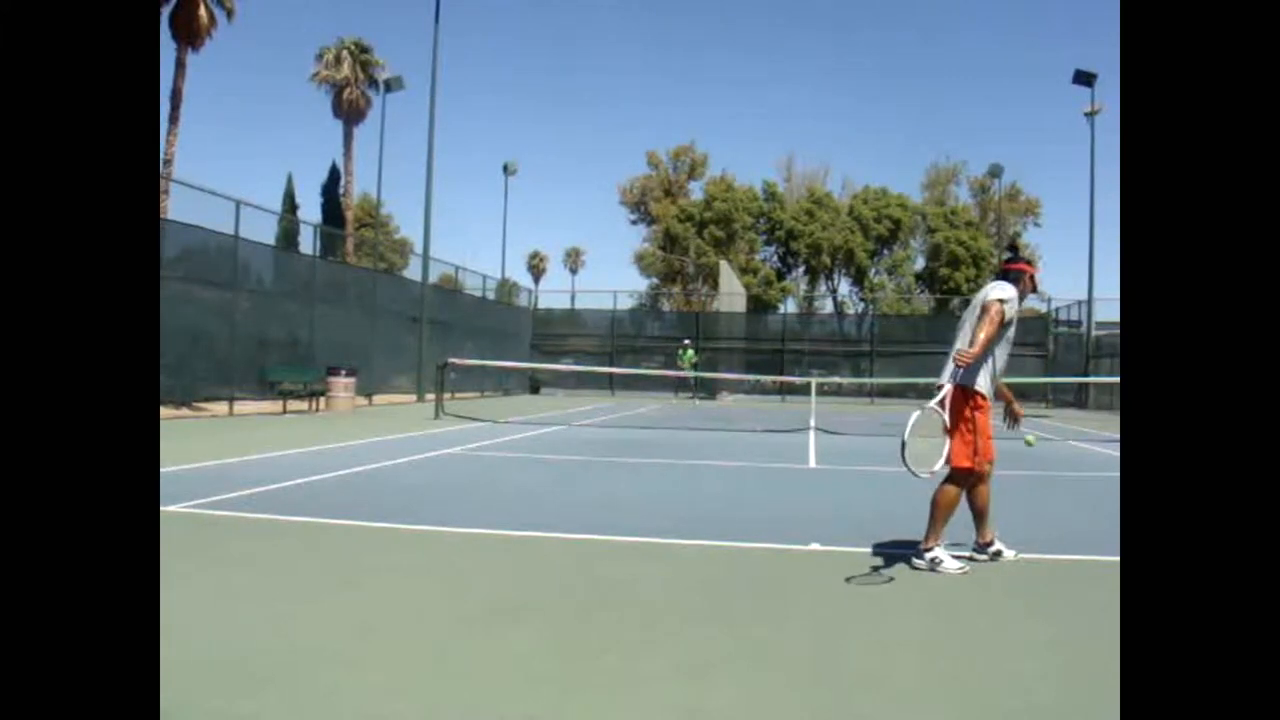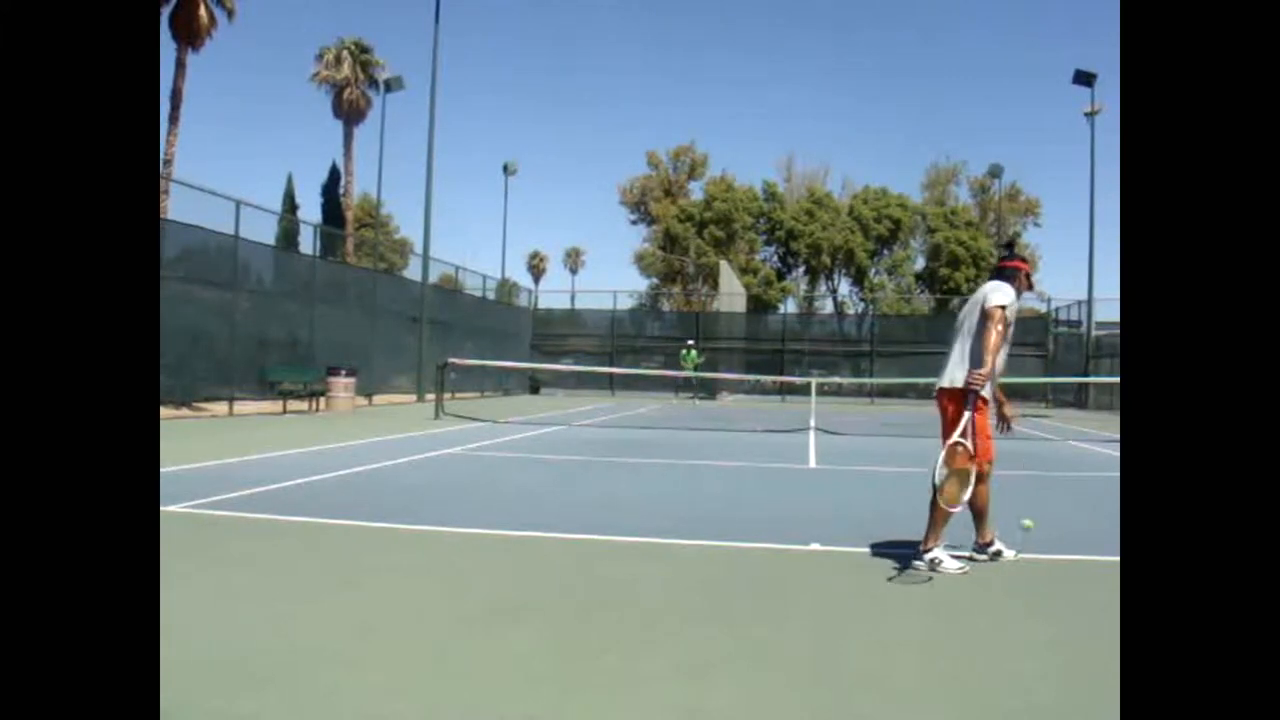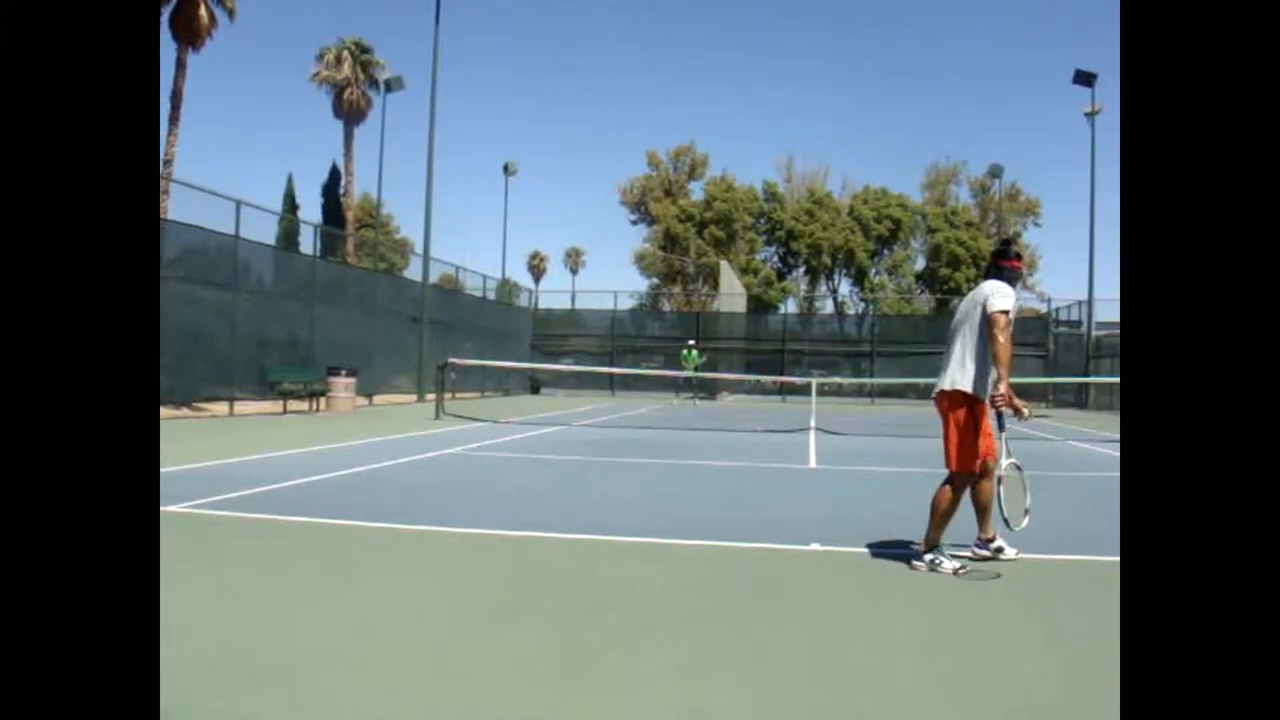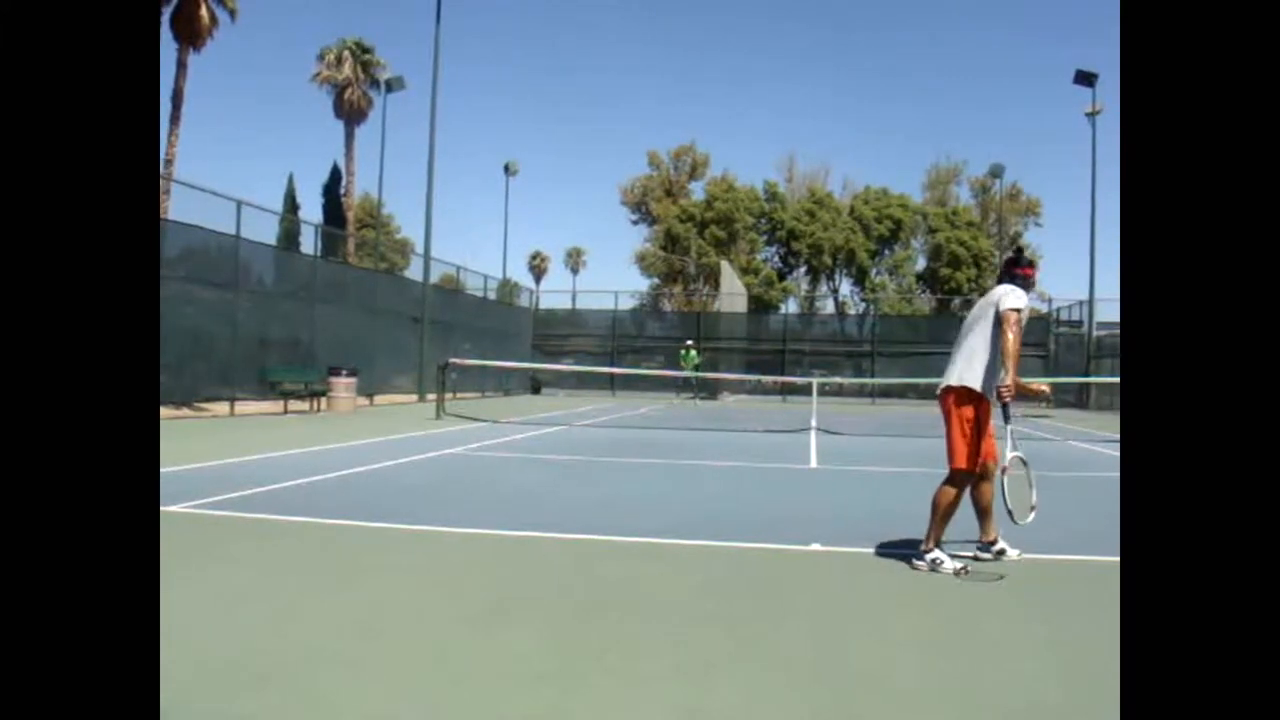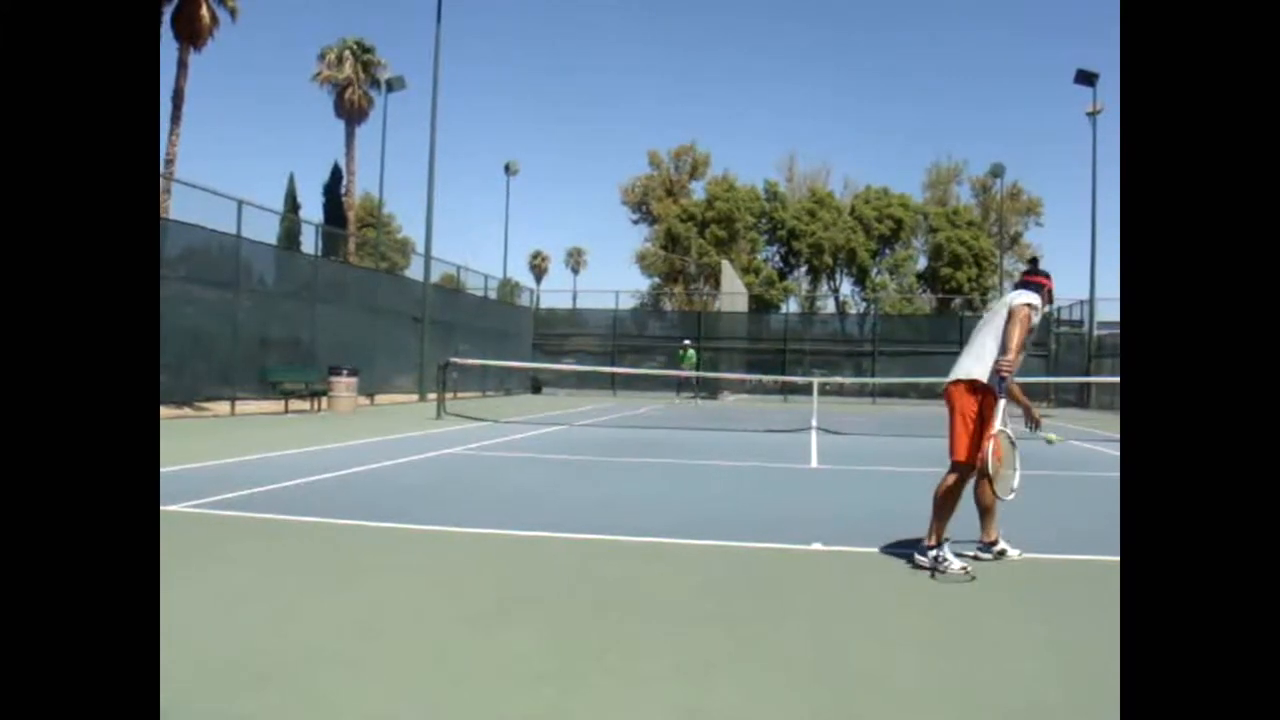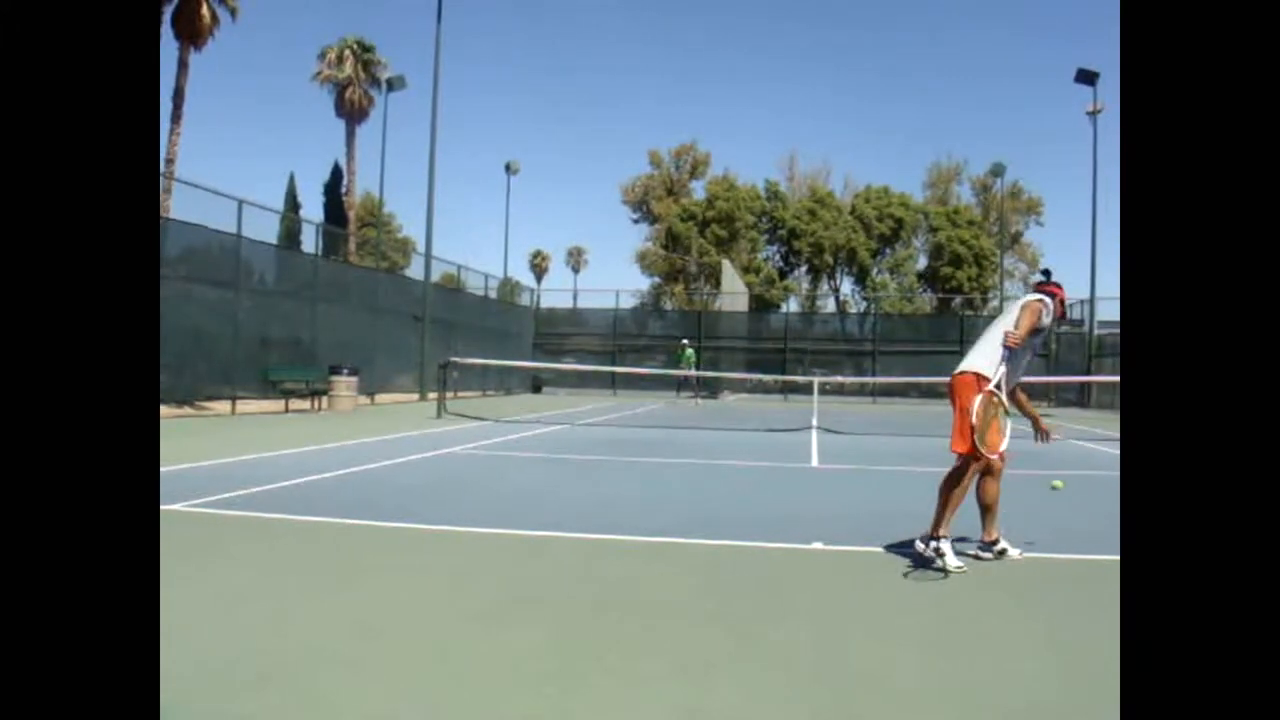
dt=0.2s
person 1, frame 1
left shoulder: (994, 295)
right shoulder: (1005, 291)
right elbow: (992, 317)
left wrist: (1010, 400)
right wrist: (975, 349)
left hip: (973, 393)
right hip: (966, 390)
left knee: (982, 469)
right knee: (963, 470)
left ankle: (985, 542)
right ankle: (928, 548)
person 1, frame 2
left shoulder: (988, 293)
right shoulder: (1002, 290)
right elbow: (996, 325)
left wrist: (1002, 403)
right wrist: (986, 366)
left hip: (971, 394)
right hip: (964, 392)
left knee: (982, 468)
left ankle: (985, 542)
right ankle: (928, 549)
person 1, frame 3
left shoulder: (978, 295)
right shoulder: (1001, 291)
right elbow: (1000, 333)
left wrist: (1012, 400)
right wrist: (1004, 383)
left hip: (967, 393)
right hip: (963, 393)
left knee: (985, 465)
right knee: (963, 473)
left ankle: (986, 539)
right ankle: (928, 551)
person 1, frame 4
left shoulder: (990, 299)
right shoulder: (1014, 294)
right elbow: (1010, 329)
left wrist: (1026, 388)
right wrist: (1010, 376)
left hip: (970, 391)
right hip: (966, 391)
left knee: (986, 468)
right knee: (963, 472)
left ankle: (989, 541)
right ankle: (929, 550)
person 1, frame 5
left shoulder: (1006, 304)
right shoulder: (1030, 298)
left elbow: (1001, 375)
right elbow: (1020, 322)
left wrist: (1027, 405)
right wrist: (1012, 356)
left hip: (977, 387)
right hip: (972, 386)
right knee: (964, 467)
left ankle: (990, 541)
right ankle: (931, 546)
person 1, frame 6
right shoulder: (1041, 301)
left elbow: (1012, 385)
right elbow: (1030, 313)
left wrist: (1036, 419)
right wrist: (1021, 334)
left hip: (984, 383)
right hip: (977, 379)
left knee: (994, 464)
right knee: (971, 459)
left ankle: (990, 540)
right ankle: (935, 537)
